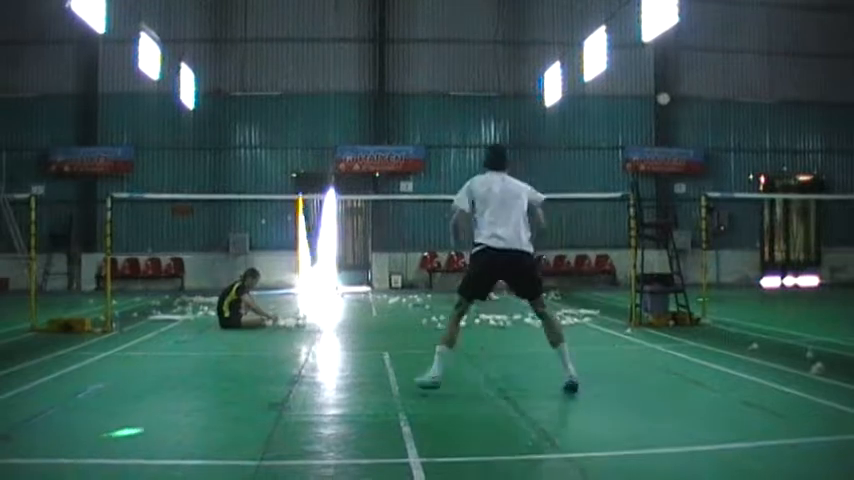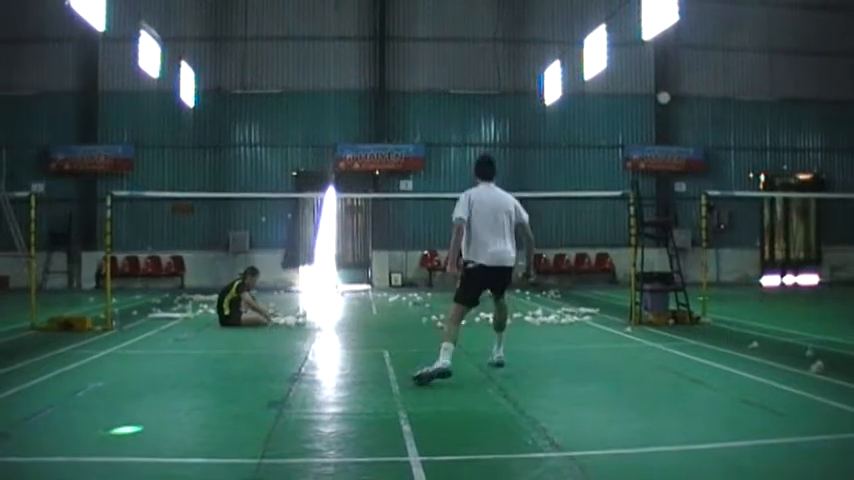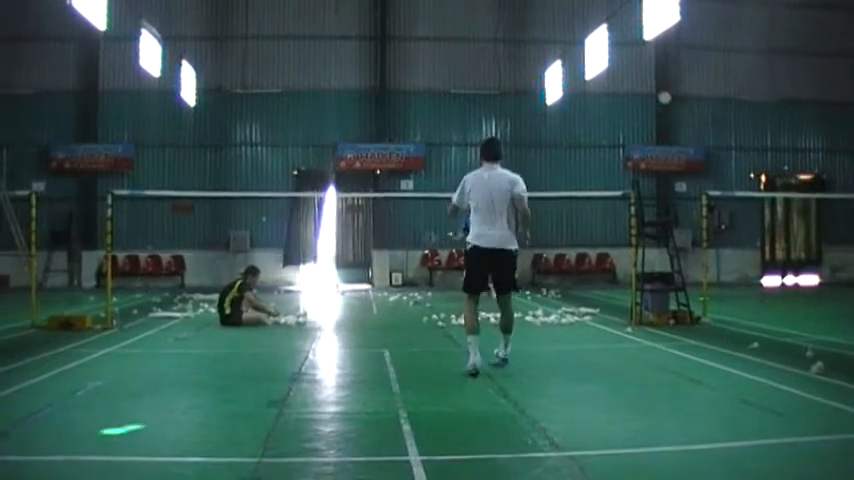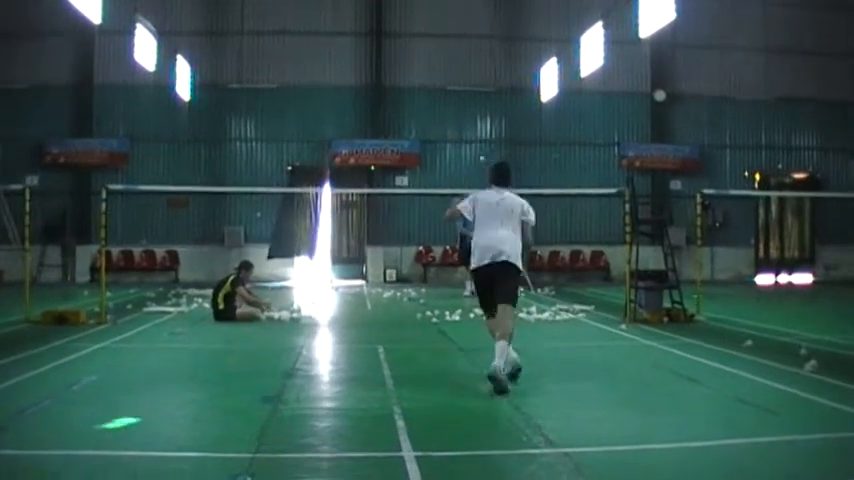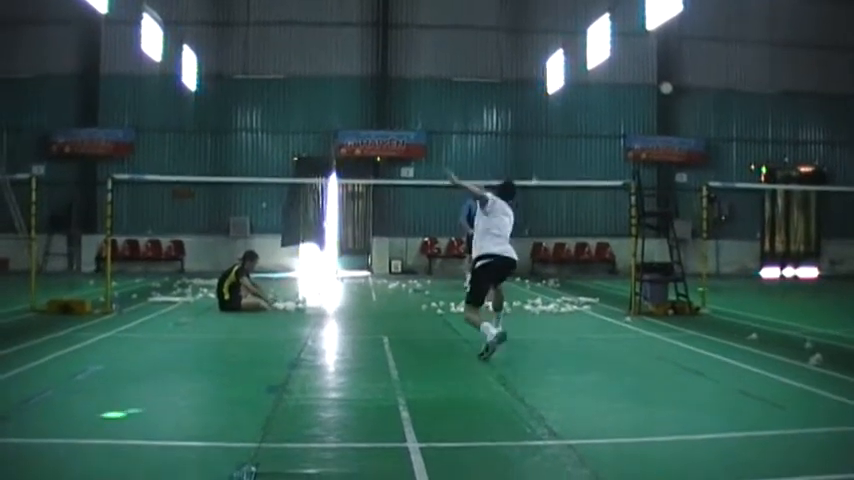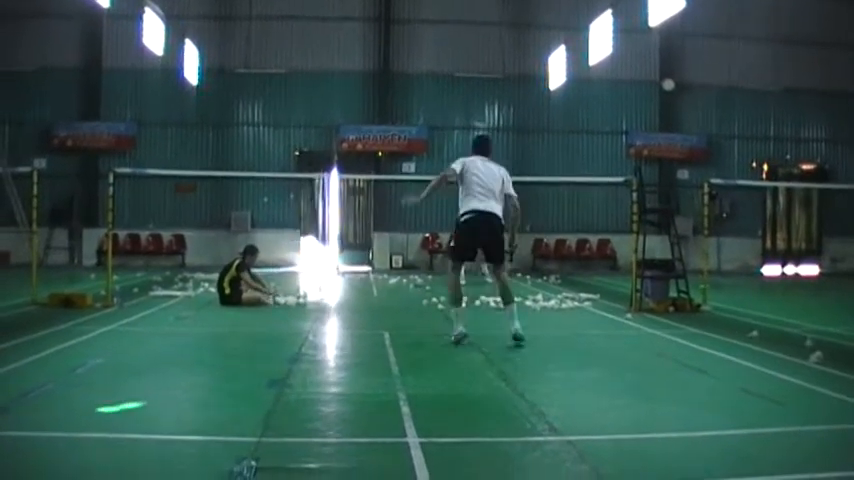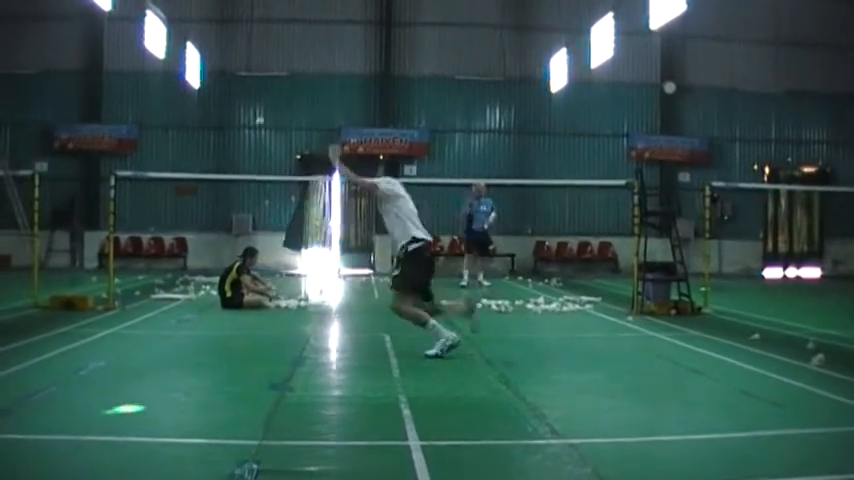
dt=0.5s
person 1, frame 1
left shoulder: (474, 185)
right shoulder: (521, 188)
left elbow: (458, 220)
right elbow: (541, 223)
left wrist: (457, 242)
left hip: (487, 251)
right hip: (520, 253)
left knee: (459, 310)
right knee: (541, 309)
left ankle: (436, 372)
right ankle: (569, 372)
person 1, frame 2
left shoulder: (469, 196)
right shoulder: (509, 200)
left elbow: (459, 228)
right elbow: (529, 237)
left wrist: (453, 260)
right wrist: (529, 263)
left hip: (478, 263)
right hip: (505, 263)
left knee: (456, 314)
right knee: (499, 300)
left ankle: (443, 361)
right ankle: (498, 353)
person 1, frame 3
left shoulder: (470, 179)
right shoulder: (513, 179)
left elbow: (452, 211)
right elbow: (523, 210)
right wrist: (523, 230)
left hip: (477, 247)
right hip: (506, 248)
left knee: (471, 301)
right knee: (504, 301)
left ankle: (474, 358)
right ankle: (504, 352)
person 1, frame 4
left shoulder: (477, 198)
right shoulder: (522, 204)
left elbow: (450, 214)
right elbow: (528, 236)
left wrist: (462, 207)
right wrist: (519, 263)
left hip: (482, 264)
right hip: (509, 262)
left knee: (492, 315)
right knee: (505, 313)
left ankle: (508, 357)
right ankle: (499, 364)
person 1, frame 5
left shoulder: (491, 201)
right shoulder: (508, 212)
left elbow: (480, 194)
left wrist: (458, 182)
left hip: (488, 257)
right hip: (509, 258)
left knee: (470, 313)
right knee: (495, 285)
left ankle: (492, 333)
right ankle: (496, 329)
person 1, frame 6
left shoulder: (464, 162)
right shoulder: (501, 171)
left elbow: (444, 176)
right elbow: (514, 205)
left wrist: (420, 198)
right wrist: (513, 234)
left hip: (469, 219)
right hip: (494, 221)
left knee: (454, 272)
right knee: (500, 274)
left ankle: (459, 327)
right ankle: (515, 326)
person 1, frame 7
left shoulder: (388, 184)
right shoulder: (393, 191)
left elbow: (354, 179)
left wrist: (336, 159)
left hip: (413, 246)
right hip: (420, 246)
left knee: (398, 304)
right knee: (421, 307)
left ankle: (446, 336)
right ankle: (464, 307)
